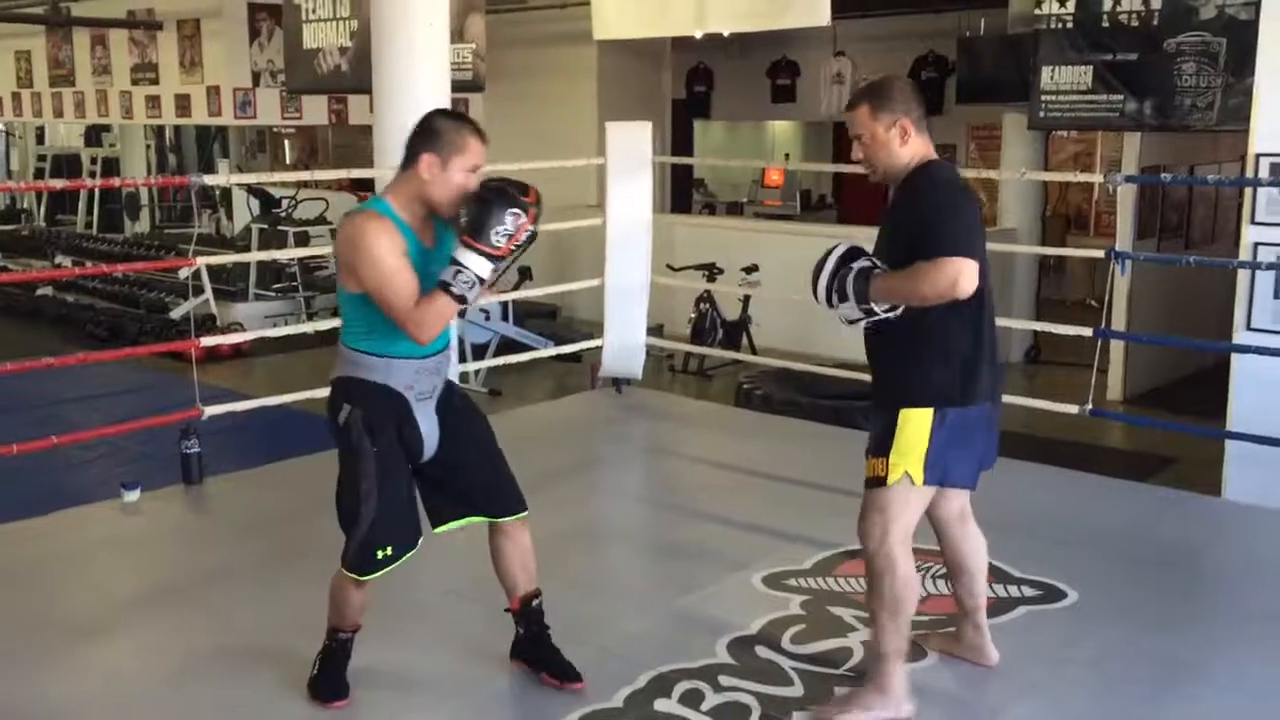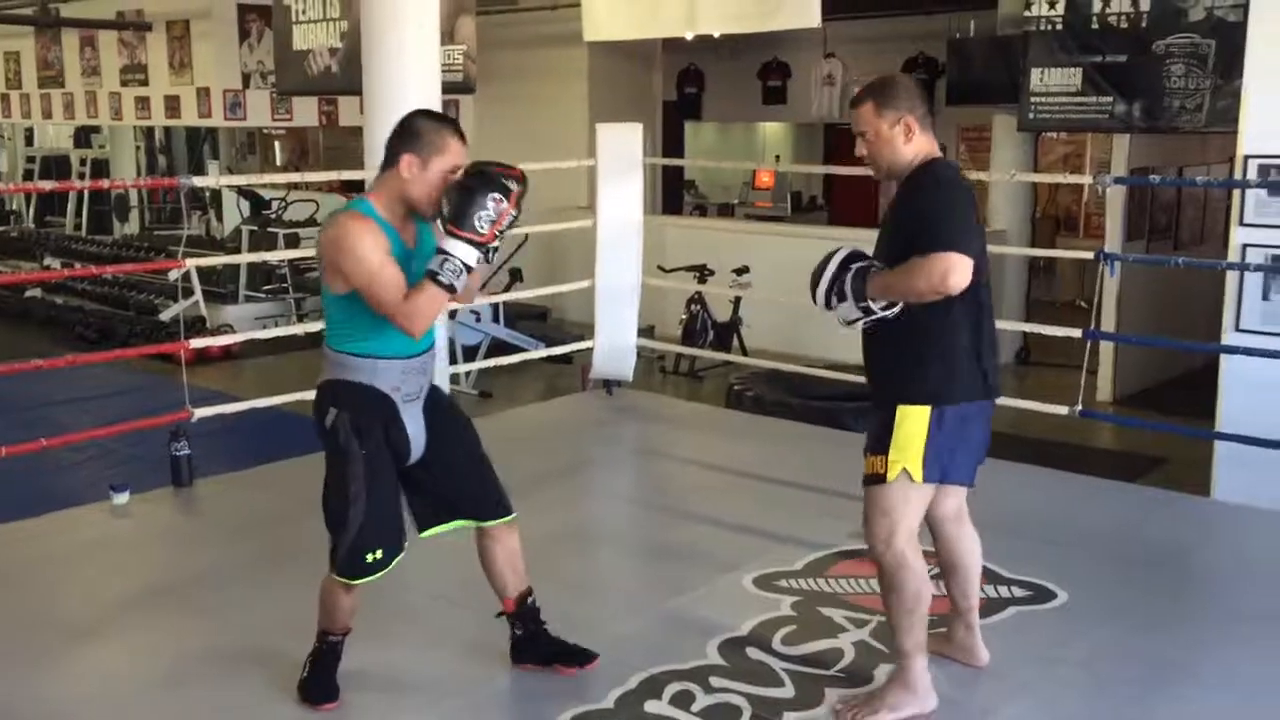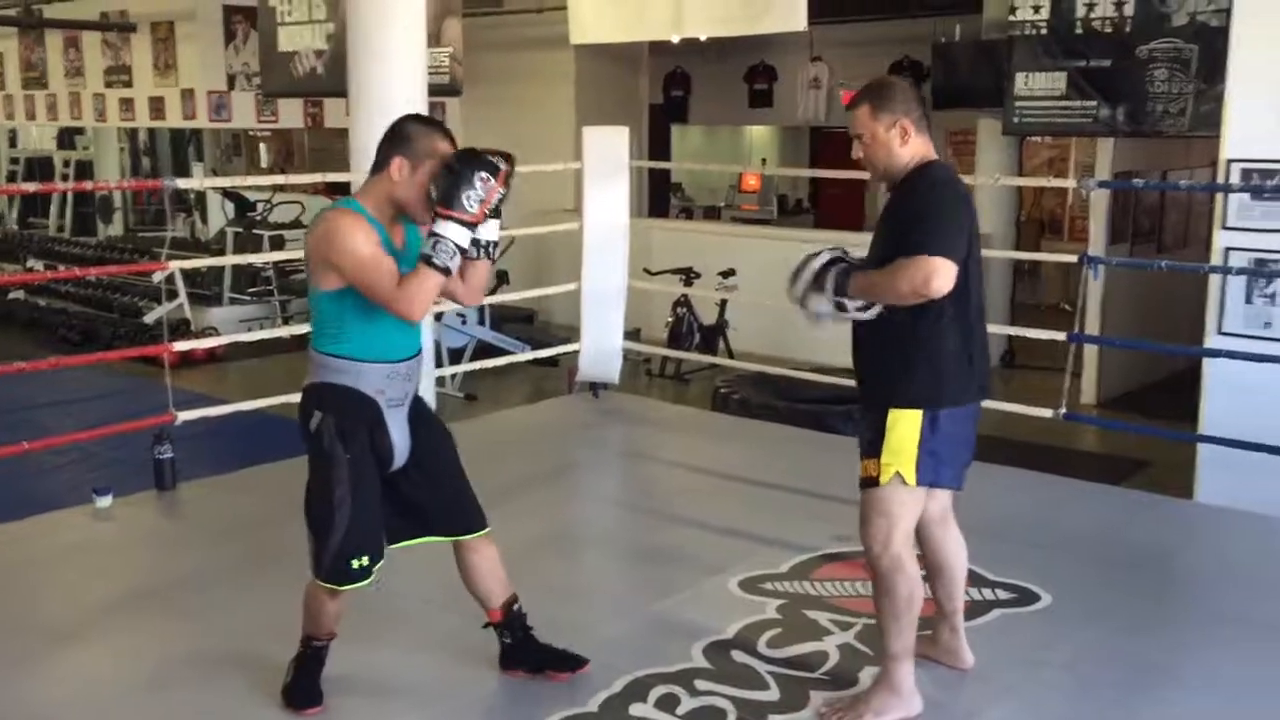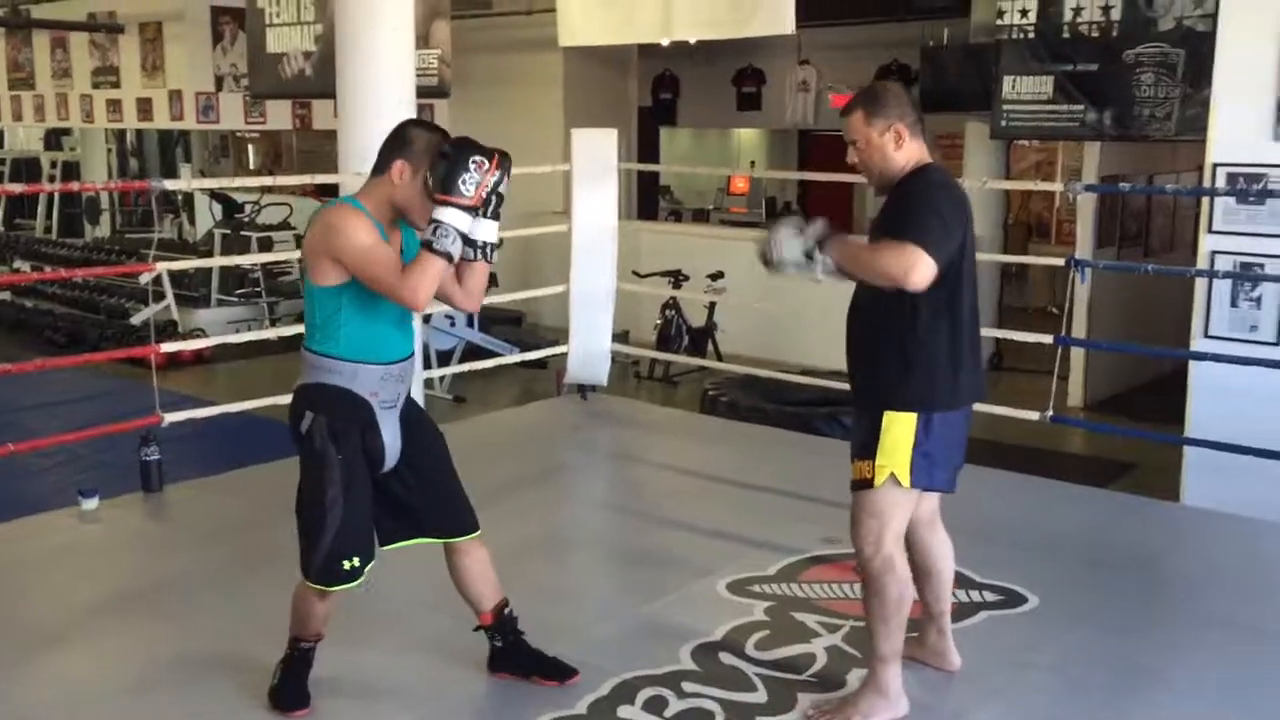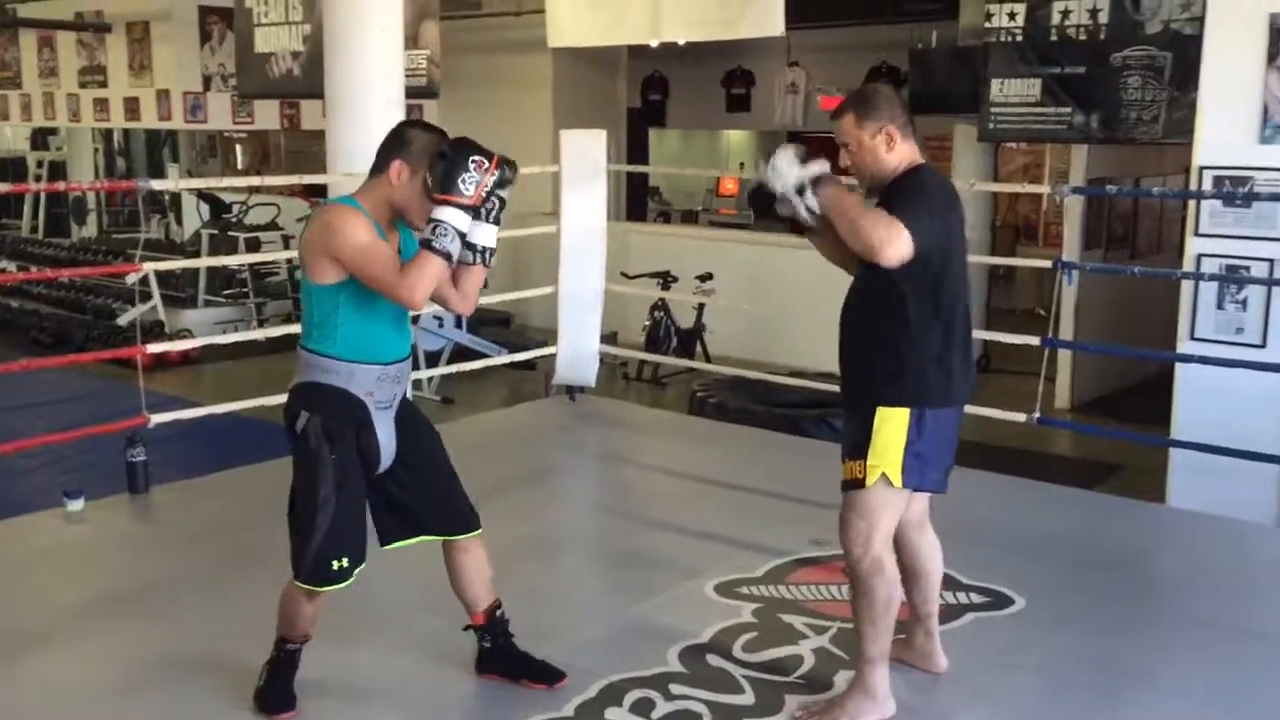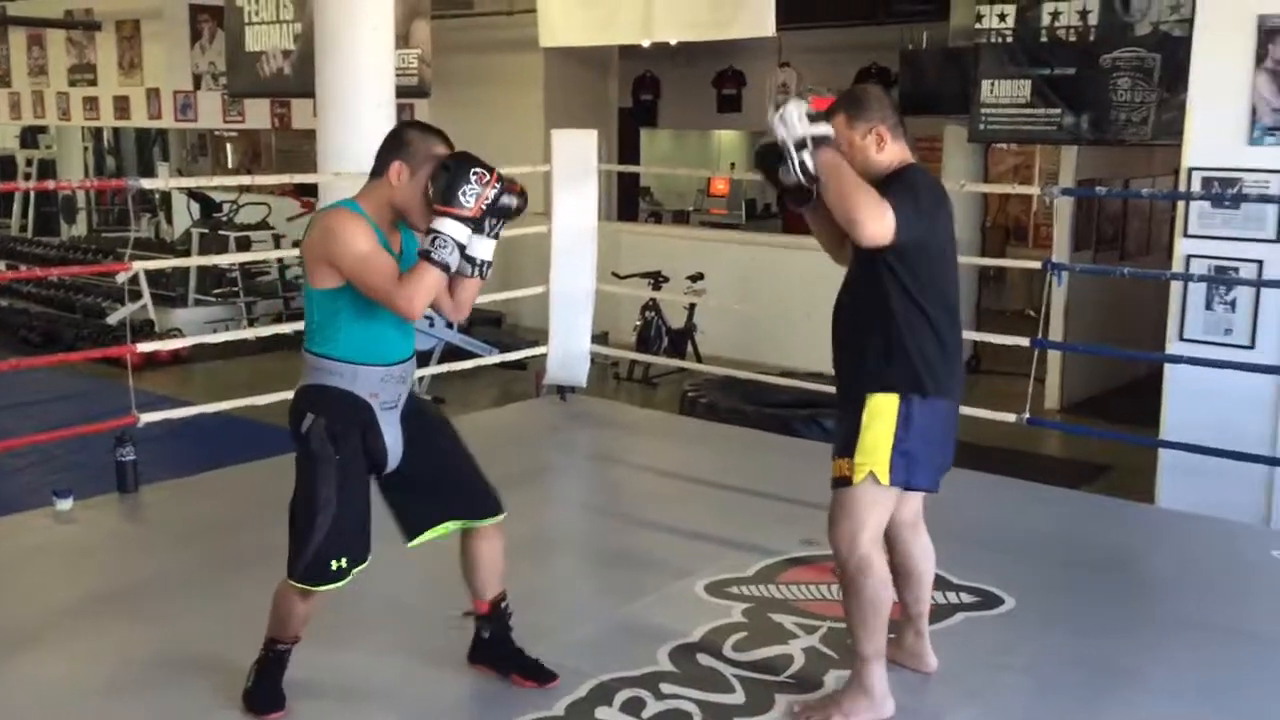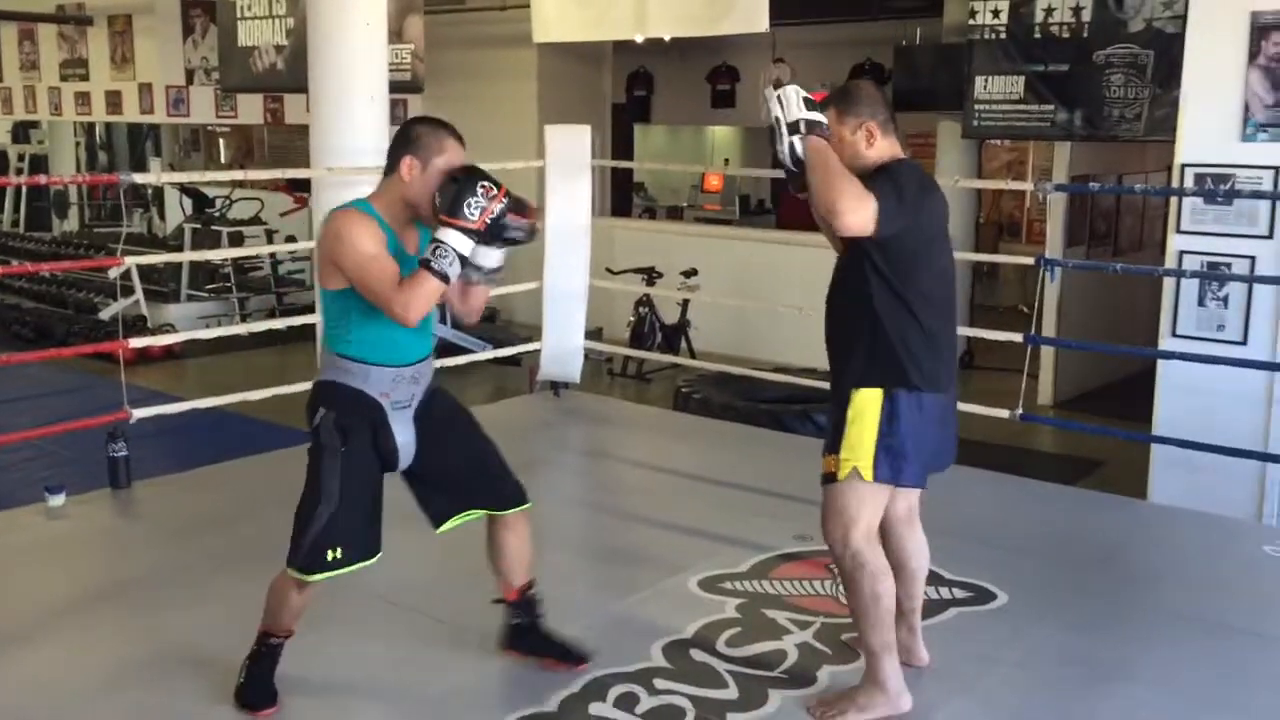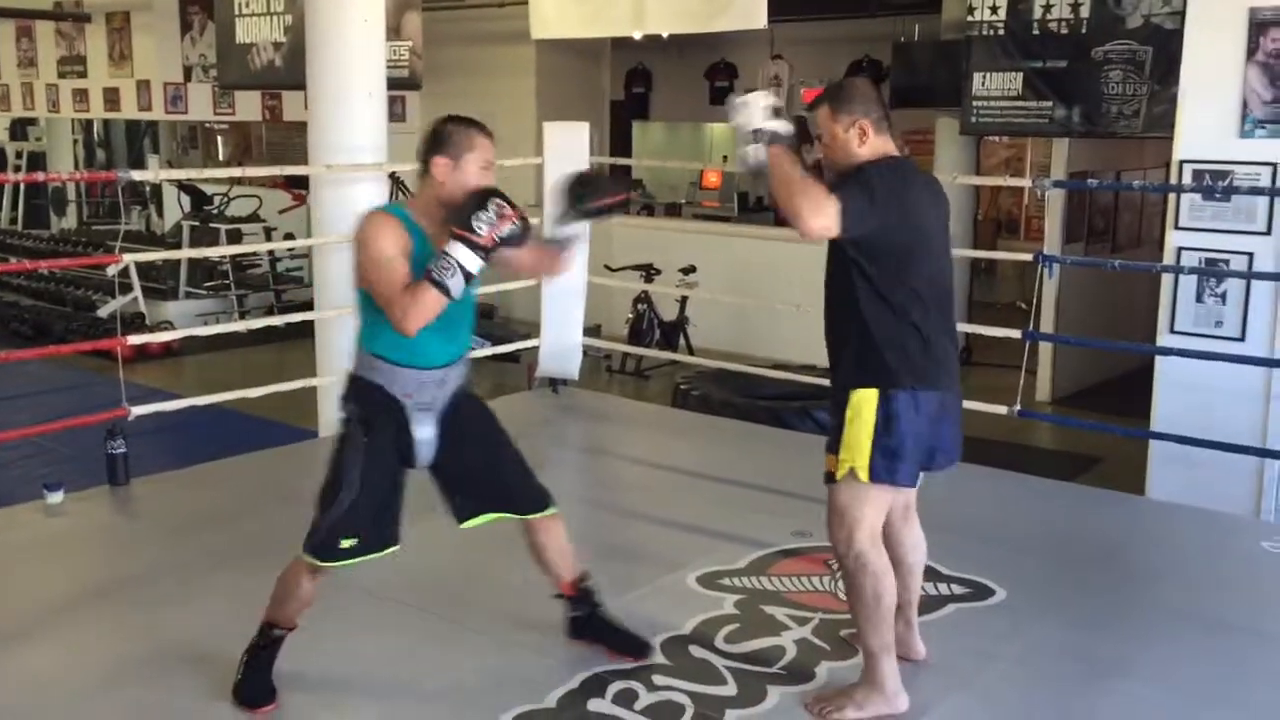
dt=0.1s
person 1, frame 1
left shoulder: (937, 190)
right shoulder: (922, 189)
left elbow: (955, 278)
left wrist: (872, 288)
right wrist: (872, 281)
left hip: (933, 395)
right hip: (950, 389)
left knee: (883, 534)
right knee: (950, 513)
right ankle: (975, 635)
person 1, frame 2
left shoulder: (940, 187)
right shoulder: (924, 187)
left elbow: (949, 274)
left wrist: (869, 286)
right wrist: (868, 282)
left hip: (930, 393)
right hip: (946, 387)
left knee: (890, 533)
right knee: (946, 512)
right ankle: (965, 635)
person 1, frame 3
left shoulder: (935, 189)
right shoulder: (919, 190)
left elbow: (933, 278)
left wrist: (850, 284)
right wrist: (853, 281)
left hip: (922, 395)
right hip: (927, 388)
left knee: (886, 536)
right knee: (933, 517)
right ankle: (950, 638)
person 1, frame 4
left shoulder: (931, 193)
right shoulder: (914, 194)
left elbow: (910, 270)
right elbow: (889, 267)
left wrist: (825, 246)
right wrist: (829, 247)
left hip: (915, 398)
right hip: (920, 391)
left knee: (876, 538)
right knee: (920, 519)
right ankle: (936, 640)
person 1, frame 5
left shoulder: (924, 190)
right shoulder: (905, 195)
left elbow: (887, 249)
right elbow: (858, 256)
left wrist: (820, 183)
right wrist: (808, 206)
left hip: (906, 398)
right hip: (913, 390)
left knee: (865, 537)
right knee: (908, 521)
right ankle: (924, 642)
person 1, frame 6
left shoulder: (913, 188)
right shoulder: (900, 191)
left elbow: (868, 229)
right elbow: (851, 249)
left wrist: (816, 150)
right wrist: (804, 180)
left hip: (898, 392)
right hip: (909, 387)
left knee: (854, 534)
right knee: (901, 520)
right ankle: (914, 642)
person 1, frame 7
left shoulder: (897, 183)
right shoulder: (907, 187)
left elbow: (851, 218)
right elbow: (855, 233)
left wrist: (808, 138)
right wrist: (808, 171)
left hip: (889, 387)
right hip: (918, 382)
left knee: (850, 529)
right knee: (897, 515)
right ankle: (907, 636)
person 1, frame 8
left shoulder: (877, 182)
right shoulder: (916, 185)
left elbow: (813, 219)
left wrist: (770, 145)
right wrist: (785, 164)
left hip: (888, 386)
right hip: (923, 380)
left knee: (854, 530)
right knee: (897, 510)
right ankle: (905, 631)
person 2, frame 1
left shoulder: (436, 219)
right shoulder: (367, 230)
left elbow: (467, 294)
right elbow: (419, 324)
left wrist: (498, 243)
right wrist: (481, 250)
left hip: (434, 392)
right hip: (374, 402)
left knee: (507, 510)
right knee: (370, 554)
left ankle: (531, 638)
right ankle: (336, 653)
person 2, frame 2
left shoulder: (420, 219)
right shoulder: (351, 230)
left elbow: (464, 292)
right elbow: (411, 319)
left wrist: (483, 229)
right wrist: (466, 239)
left hip: (419, 395)
right hip: (361, 406)
left knee: (493, 514)
right knee: (358, 559)
left ankle: (529, 635)
right ankle: (325, 655)
person 2, frame 3
left shoulder: (409, 226)
right shoulder: (341, 228)
left elbow: (471, 294)
right elbow: (411, 305)
left wrist: (483, 219)
right wrist: (457, 221)
left hip: (403, 404)
right hip: (345, 412)
left knee: (469, 527)
right knee: (343, 566)
left ankle: (516, 643)
right ankle: (309, 660)
person 2, frame 4
left shoulder: (408, 229)
right shoulder: (340, 224)
left elbow: (468, 299)
right elbow: (413, 293)
left wrist: (482, 214)
right wrist: (454, 208)
left hip: (395, 405)
right hip: (337, 413)
left knee: (461, 529)
right knee: (333, 568)
left ankle: (506, 646)
right ankle: (296, 662)
person 2, frame 5
left shoulder: (407, 229)
right shoulder: (337, 222)
left elbow: (463, 302)
right elbow: (411, 292)
left wrist: (480, 219)
right wrist: (455, 209)
left hip: (392, 406)
right hip: (333, 411)
left knee: (460, 526)
right knee: (322, 567)
left ankle: (495, 647)
right ankle: (282, 663)
person 2, frame 6
left shoulder: (409, 233)
right shoulder: (338, 227)
left elbow: (455, 310)
right elbow: (408, 302)
left wrist: (481, 230)
right wrist: (454, 220)
left hip: (399, 404)
right hip: (338, 413)
left knee: (483, 513)
right knee: (318, 568)
left ankle: (492, 641)
right ankle: (271, 664)
person 2, frame 7
left shoulder: (434, 223)
right shoulder: (350, 227)
left elbow: (468, 312)
right elbow: (407, 308)
left wrist: (489, 242)
right wrist: (458, 231)
left hip: (420, 399)
right hip: (354, 409)
left knee: (508, 504)
right knee: (314, 558)
left ankle: (524, 625)
right ankle: (263, 659)
person 2, frame 8
left shoulder: (464, 224)
right shoulder: (383, 230)
left elbow: (542, 264)
right elbow: (408, 319)
left wrist: (576, 217)
right wrist: (468, 246)
left hip: (448, 400)
right hip: (381, 407)
left knee: (536, 507)
right knee: (329, 548)
left ankle: (586, 615)
right ankle: (263, 652)
